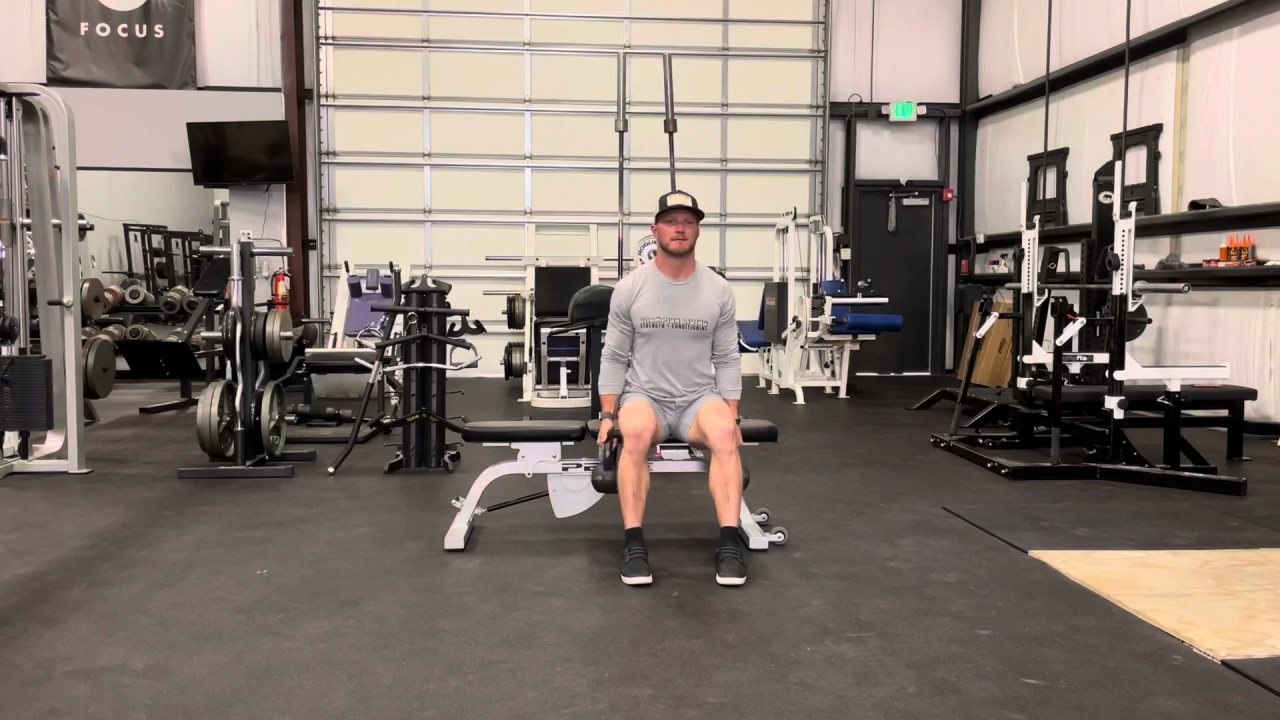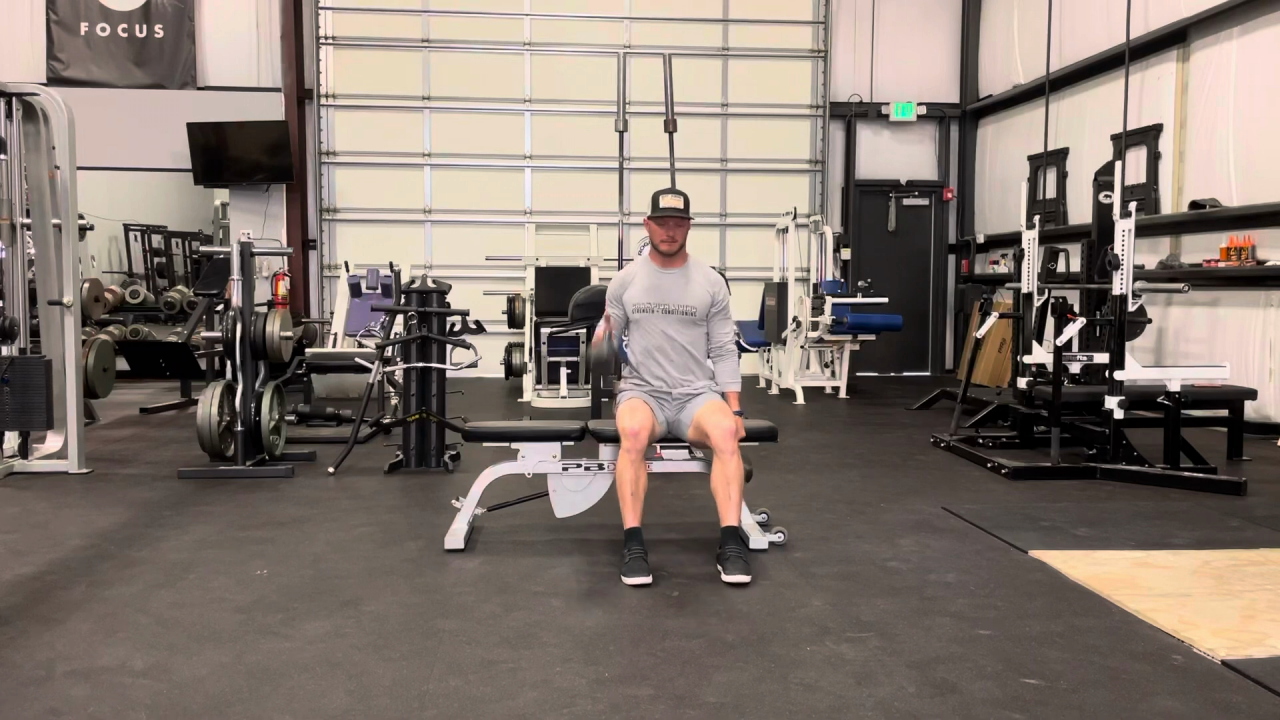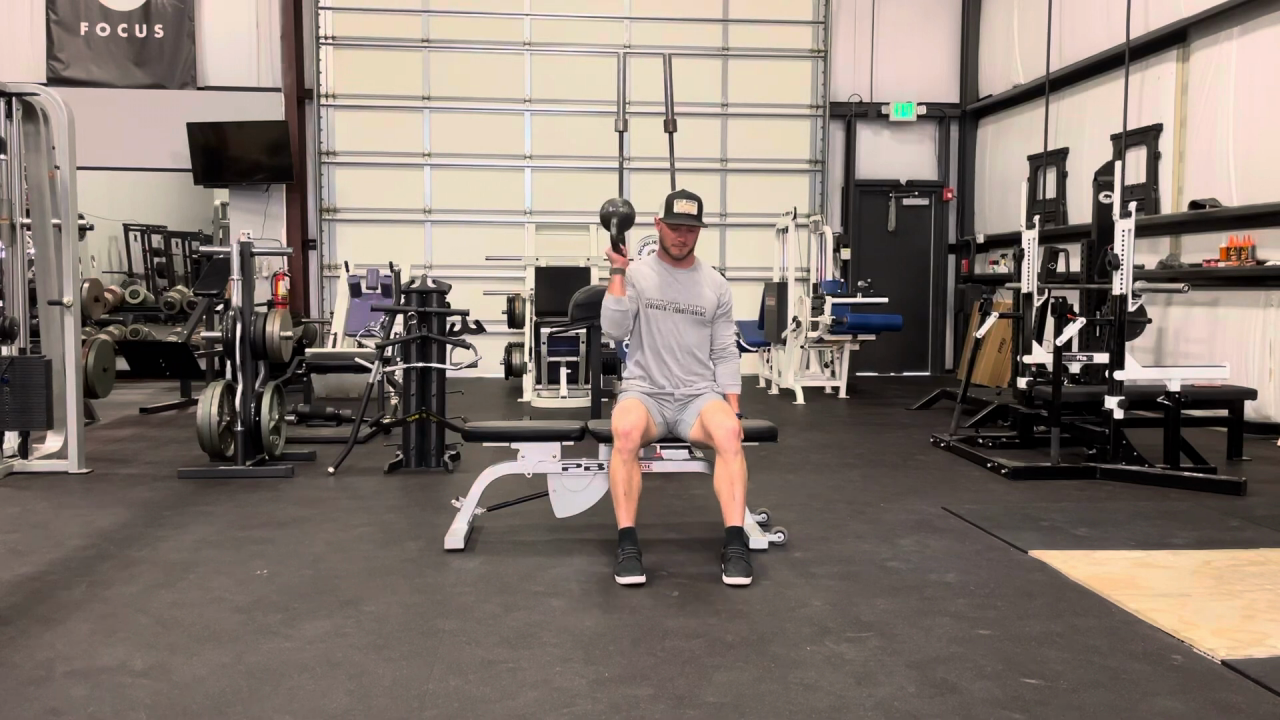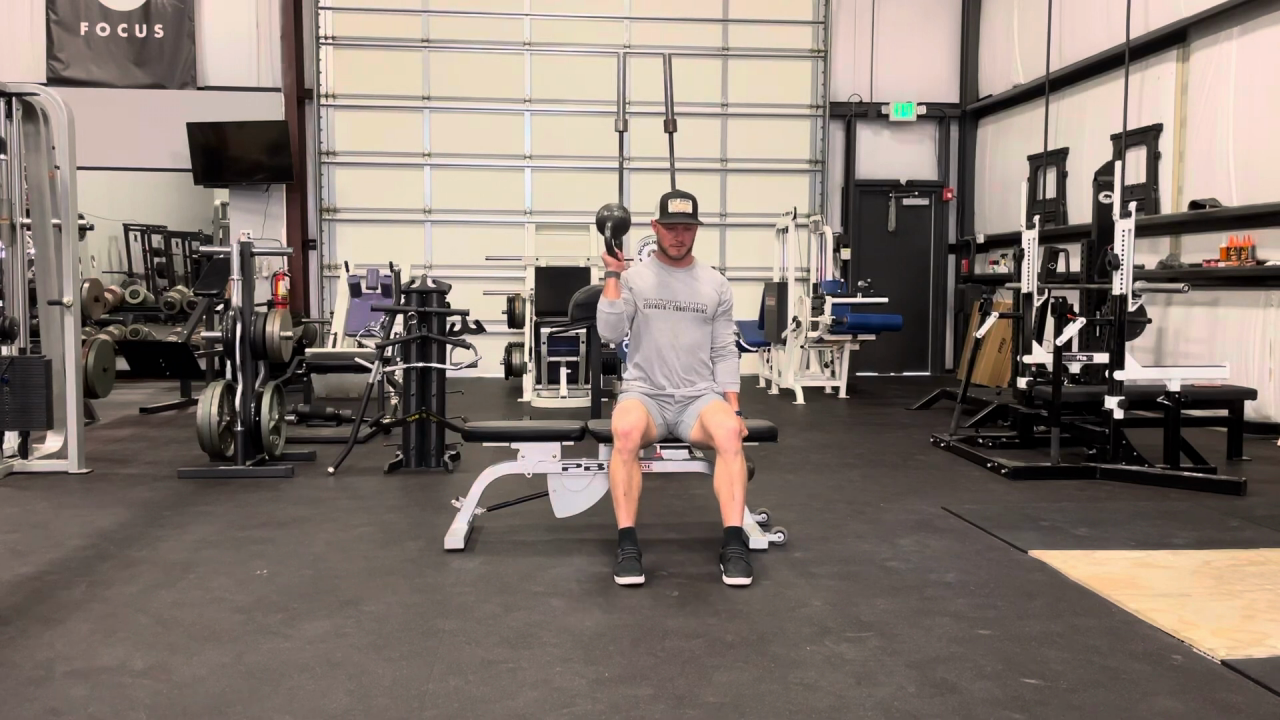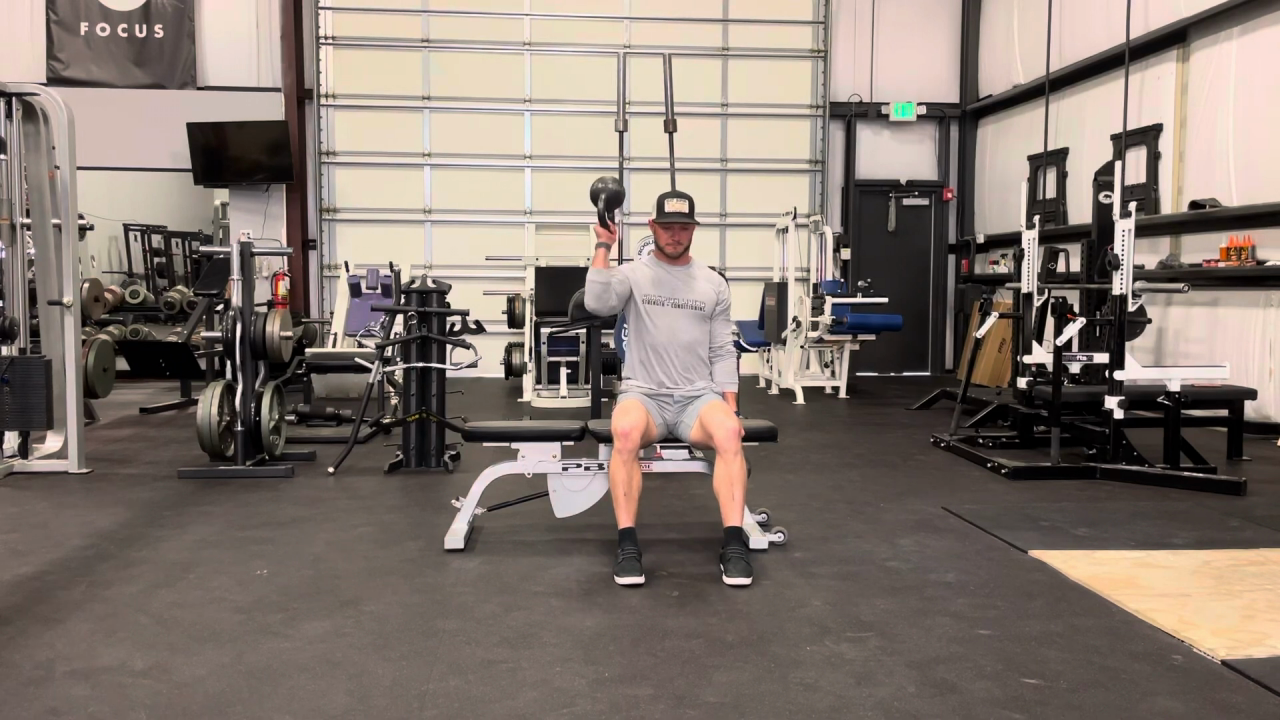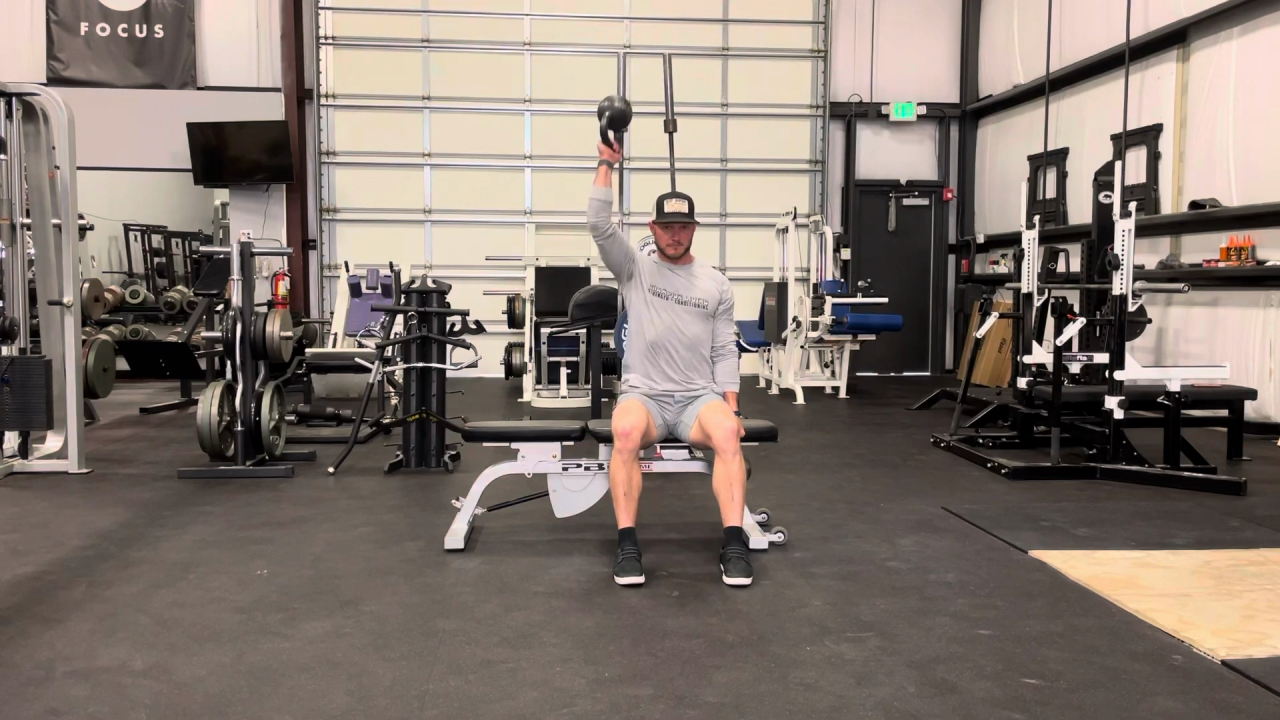
dt=0.5s
person 1, frame 1
left shoulder: (719, 291)
right shoulder: (630, 288)
left elbow: (727, 360)
right elbow: (614, 357)
left wrist: (733, 418)
right wrist: (607, 415)
left hip: (699, 398)
right hip: (644, 396)
left knee: (723, 435)
right knee: (637, 434)
left ankle: (729, 543)
right ankle: (634, 544)
person 1, frame 2
left shoulder: (711, 282)
right shoulder: (626, 280)
left elbow: (724, 350)
right elbow: (610, 335)
left wrist: (734, 408)
right wrist: (603, 336)
left hip: (697, 392)
right hip: (643, 391)
left knee: (725, 433)
right knee: (634, 433)
left ankle: (731, 543)
right ankle: (633, 543)
person 1, frame 3
left shoulder: (716, 285)
right shoulder: (636, 274)
left elbow: (725, 354)
right elbow: (615, 328)
left wrist: (734, 411)
right wrist: (618, 271)
left hip: (698, 395)
right hip: (644, 392)
left knee: (728, 434)
right knee: (625, 432)
left ankle: (734, 543)
right ankle: (627, 544)
person 1, frame 4
left shoulder: (716, 284)
right shoulder: (633, 278)
left elbow: (724, 352)
right elbow: (610, 332)
left wrist: (734, 409)
right wrist: (612, 274)
left hip: (699, 396)
right hip: (644, 393)
left knee: (729, 433)
right knee: (625, 432)
left ankle: (733, 544)
right ankle: (627, 544)
person 1, frame 5
left shoulder: (714, 284)
right shoulder: (633, 274)
left elbow: (723, 351)
right elbow: (596, 302)
left wrist: (731, 407)
right wrist: (603, 245)
left hip: (699, 395)
right hip: (644, 393)
left knee: (728, 433)
right knee: (625, 432)
left ankle: (734, 545)
right ankle: (627, 545)
person 1, frame 6
left shoulder: (716, 285)
right shoulder: (635, 268)
left elbow: (725, 352)
right elbow: (598, 224)
left wrist: (732, 407)
right wrist: (606, 165)
left hip: (699, 396)
right hip: (644, 394)
left knee: (727, 433)
right knee: (625, 432)
left ankle: (734, 544)
right ankle: (627, 544)
